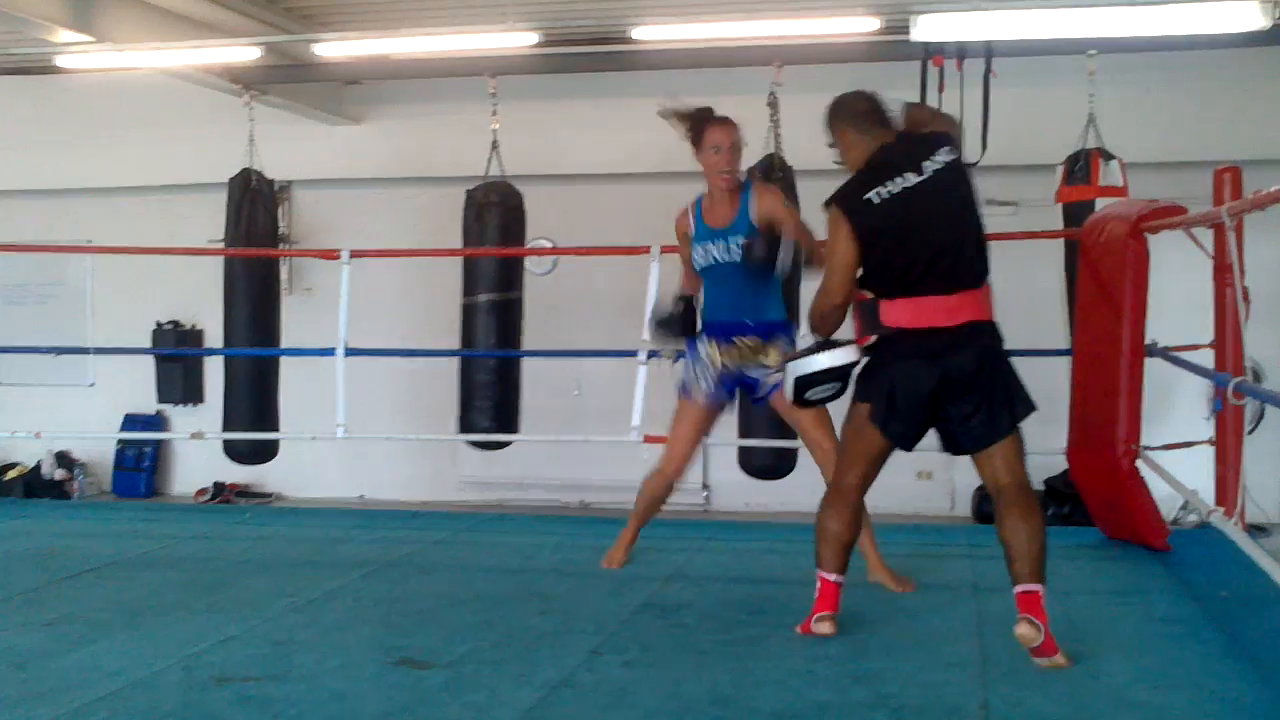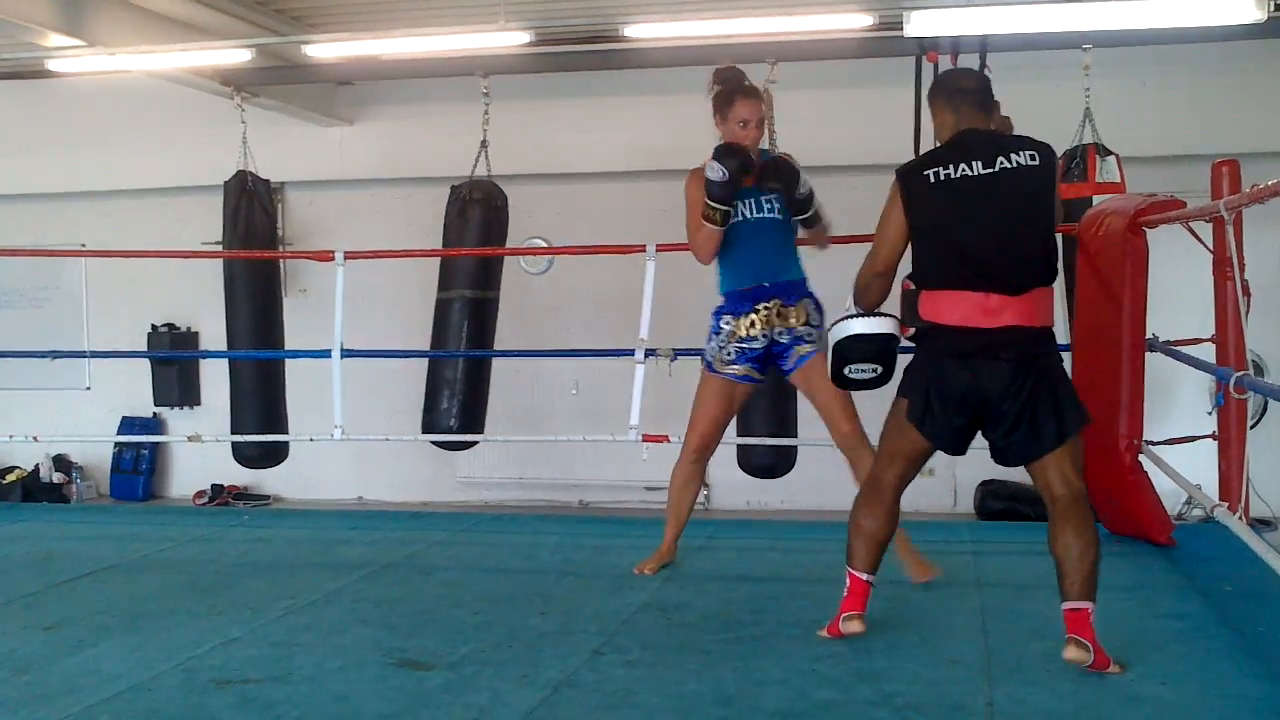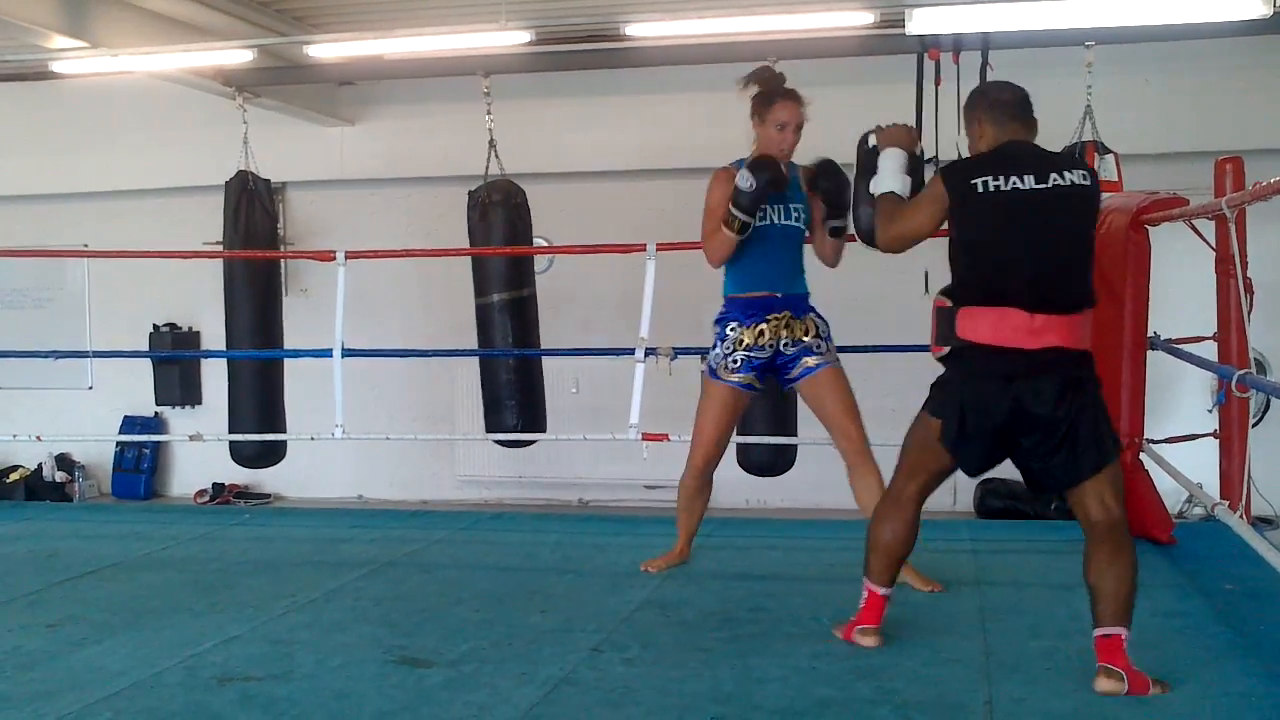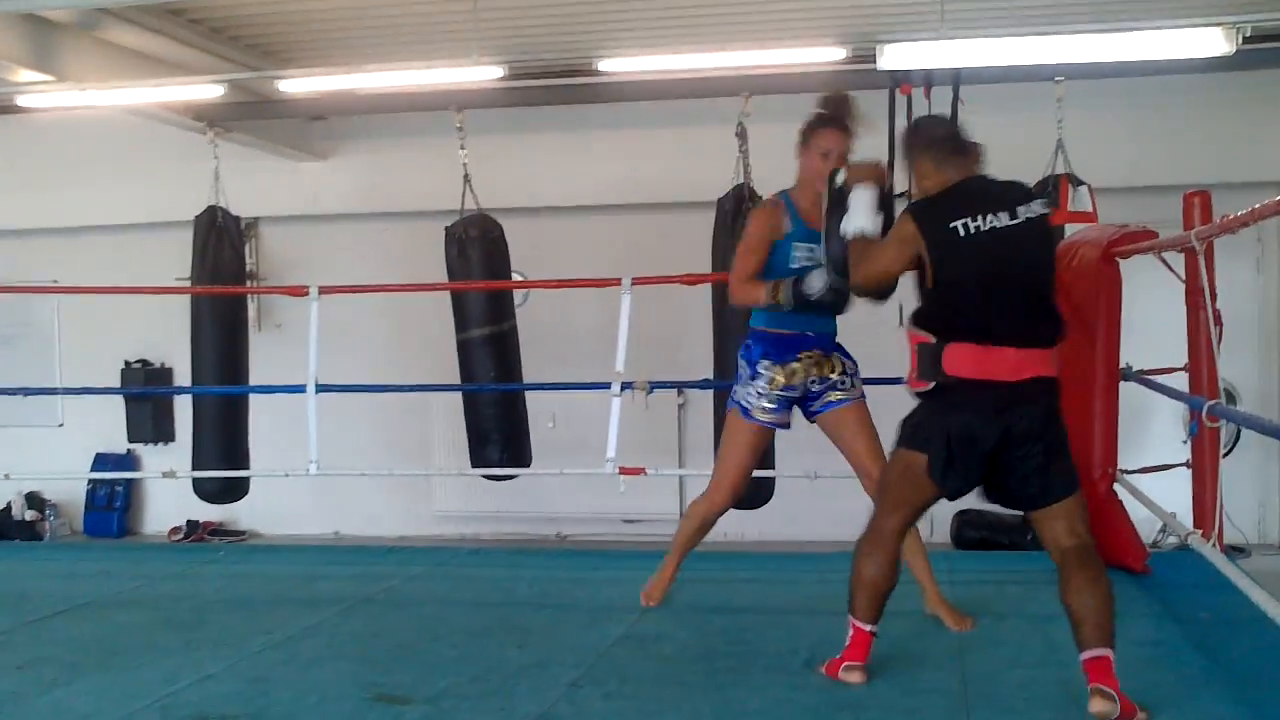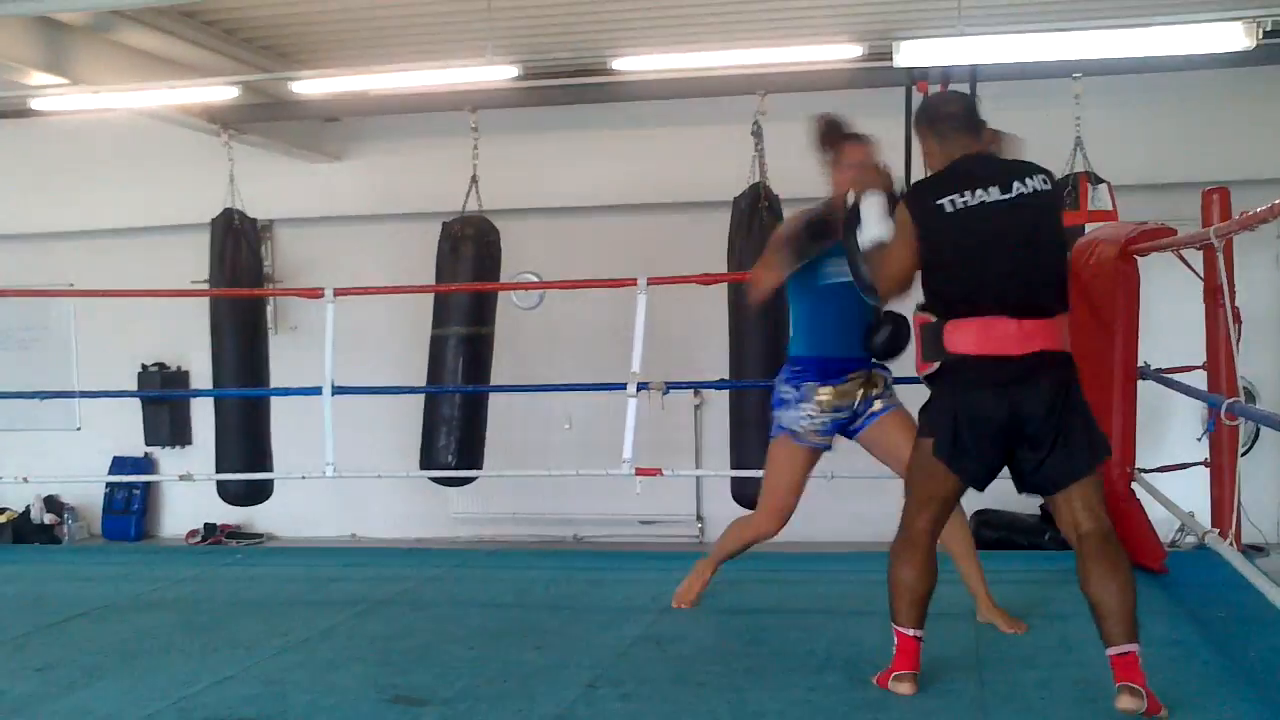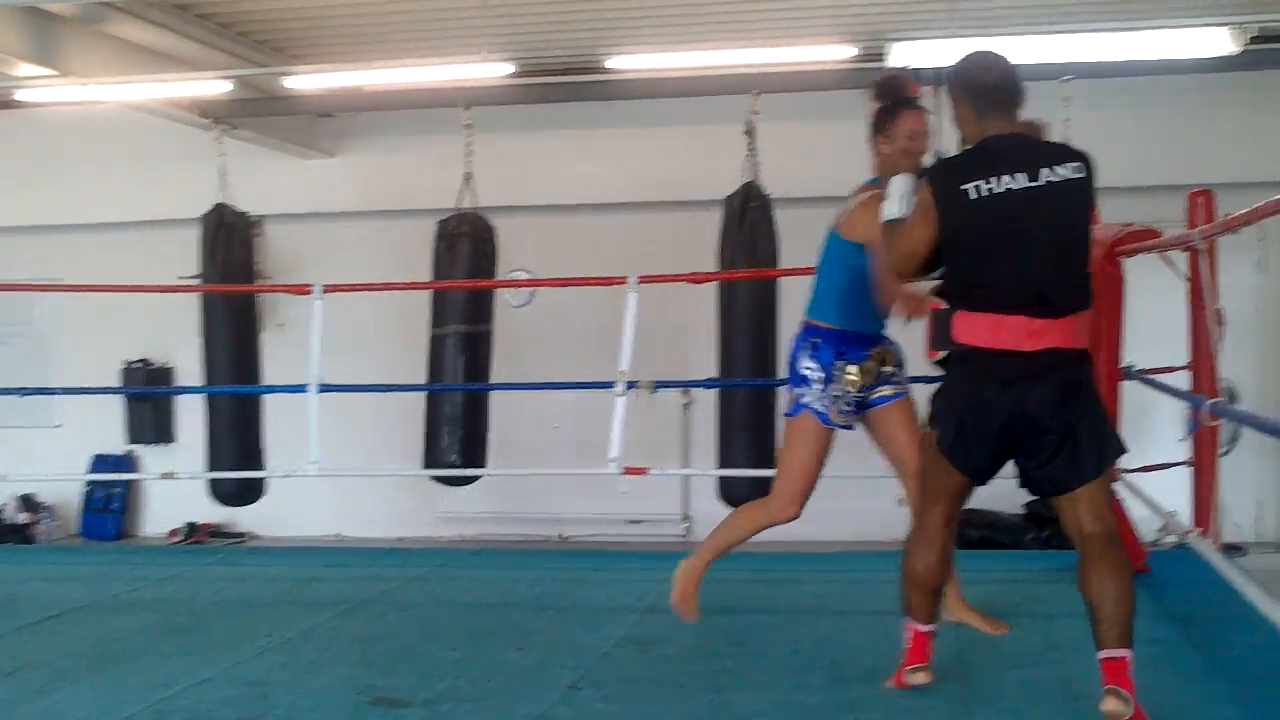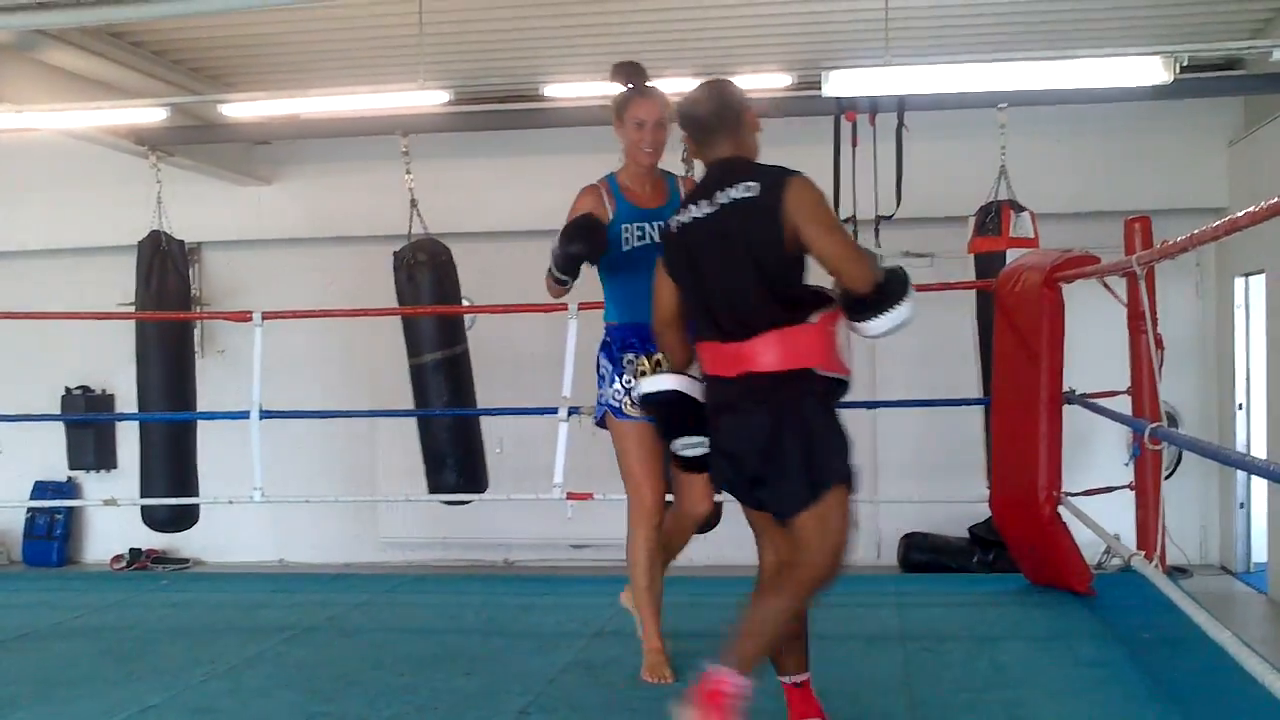
dt=0.7s
person 1, frame 1
left shoulder: (849, 203)
right shoulder: (943, 149)
left elbow: (833, 299)
left wrist: (815, 334)
left hip: (900, 354)
right hip: (972, 347)
left knee: (847, 483)
right knee: (1010, 485)
left ankle: (824, 608)
right ankle: (1032, 613)
person 1, frame 2
left shoulder: (915, 177)
right shoulder: (1040, 158)
left elbow: (877, 271)
left wrist: (861, 318)
left hip: (944, 352)
right hip: (1022, 352)
left knee: (885, 479)
right knee: (1066, 495)
left ankle: (852, 608)
right ankle: (1081, 632)
person 1, frame 3
left shoulder: (961, 180)
right shoulder: (1082, 178)
left elbow: (890, 234)
left wrist: (892, 158)
left hip: (980, 370)
right hip: (1061, 375)
left knee: (905, 490)
right knee: (1106, 520)
left ankle: (867, 617)
right ankle: (1114, 660)
person 1, frame 4
left shoulder: (929, 219)
right shoulder: (1034, 204)
left elbow: (862, 275)
left hip: (958, 403)
right hip: (1035, 403)
left knee: (886, 525)
right knee: (1074, 546)
left ankle: (854, 655)
person 1, frame 5
left shoulder: (923, 200)
right shoulder: (1041, 180)
left elbow: (885, 282)
left hip: (968, 384)
right hip: (1046, 378)
left knee: (918, 524)
right knee: (1091, 531)
left ankle: (903, 664)
person 1, frame 6
left shoulder: (944, 183)
right shoulder: (1076, 169)
left elbow: (900, 261)
left wrist: (899, 190)
left hip: (976, 375)
right hip: (1060, 374)
left knee: (933, 516)
right knee: (1096, 531)
left ankle: (915, 655)
person 1, frame 7
left shoulder: (678, 223)
right shoulder: (784, 188)
left elbow: (667, 326)
right elbow: (862, 279)
left wrist: (687, 387)
right wrist: (883, 274)
left hip: (730, 404)
right hip: (790, 397)
left knee: (780, 560)
right knee: (815, 557)
person 2, frame 1
left shoulder: (764, 198)
right shoulder: (688, 217)
left elbow: (814, 252)
left wrist: (777, 252)
right wrist: (682, 308)
left hip: (772, 345)
right hip: (713, 348)
left knee: (831, 454)
right knee: (672, 464)
left ankle: (873, 561)
right ankle: (627, 537)
person 2, frame 2
left shoulder: (779, 167)
right shoulder: (706, 174)
left elbow: (818, 237)
right elbow: (703, 252)
left wrist: (799, 199)
right wrist: (716, 192)
left hip: (797, 314)
right hip: (737, 319)
left knee: (852, 435)
right knee: (698, 444)
left ankle: (904, 548)
right ankle: (667, 544)
person 2, frame 3
left shoulder: (805, 180)
right shoulder: (728, 179)
left elbow: (830, 258)
right elbow: (714, 255)
left wrist: (836, 210)
right wrist: (746, 199)
left hip: (800, 324)
right hip: (742, 326)
left knee: (855, 443)
right knee: (703, 456)
left ankle: (897, 562)
right ankle: (680, 547)
person 2, frame 4
left shoulder: (840, 214)
right shoulder: (770, 213)
right elbow: (740, 290)
right wrist: (799, 292)
left hip: (825, 362)
right hip: (765, 363)
left knee: (878, 477)
right knee: (723, 492)
left ankle: (933, 597)
right ankle: (669, 569)
person 2, frame 5
left shoulder: (868, 228)
right shoulder: (801, 226)
right elbow: (758, 286)
right wrist: (803, 247)
left hip: (865, 384)
right hip: (806, 391)
right knee: (769, 521)
left ankle: (984, 602)
right ankle: (706, 567)
person 2, frame 6
left shoulder: (886, 199)
right shoulder: (877, 206)
right elbow: (897, 298)
left hip: (874, 357)
right hip: (826, 357)
left knee: (921, 478)
right knee: (786, 503)
left ankle: (952, 601)
right ankle: (695, 568)
person 2, frame 7
left shoulder: (686, 191)
right shoulder: (596, 197)
right elbow: (556, 290)
right wrist: (567, 260)
right hip: (627, 356)
left knee: (699, 502)
right knee: (648, 508)
left ankle: (638, 591)
right ankle: (652, 640)
